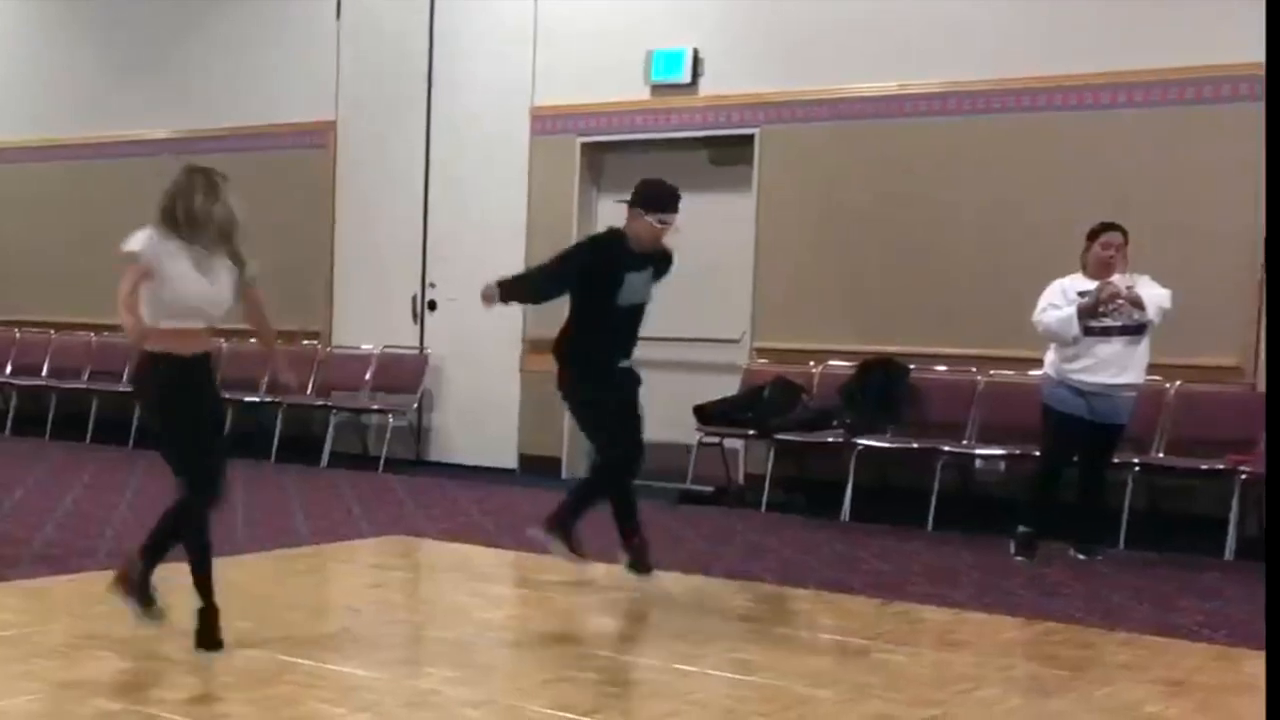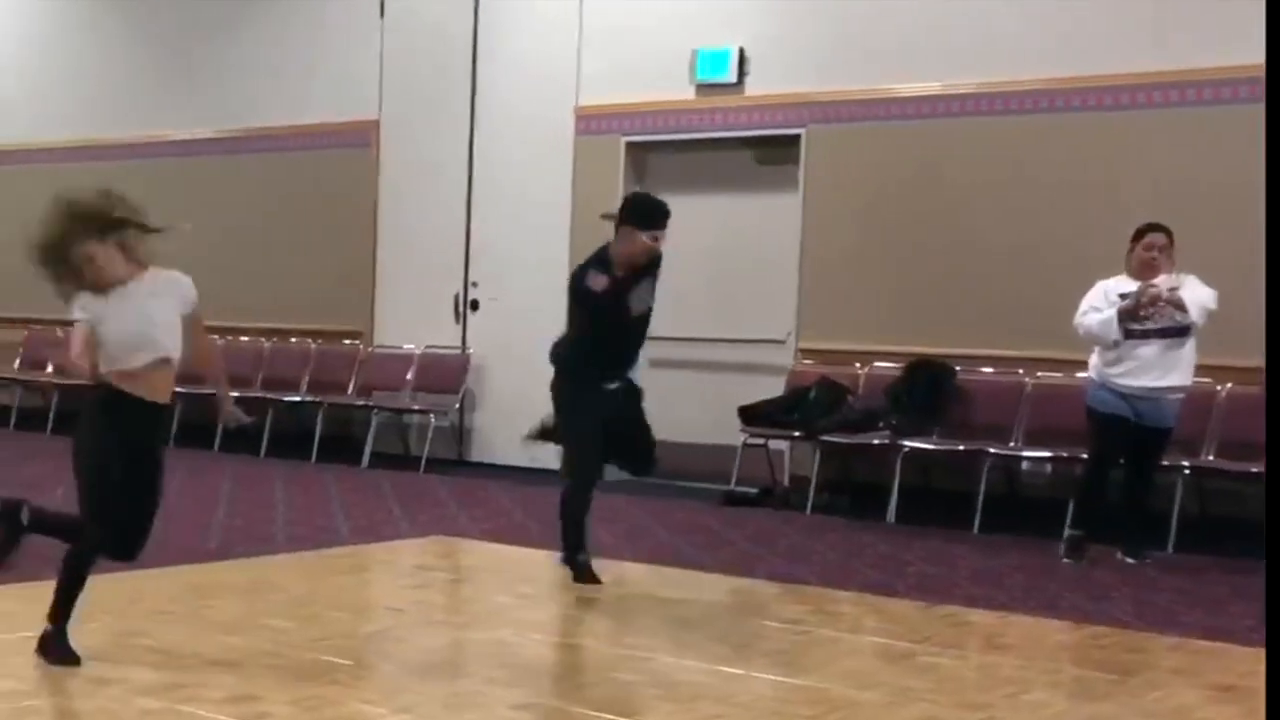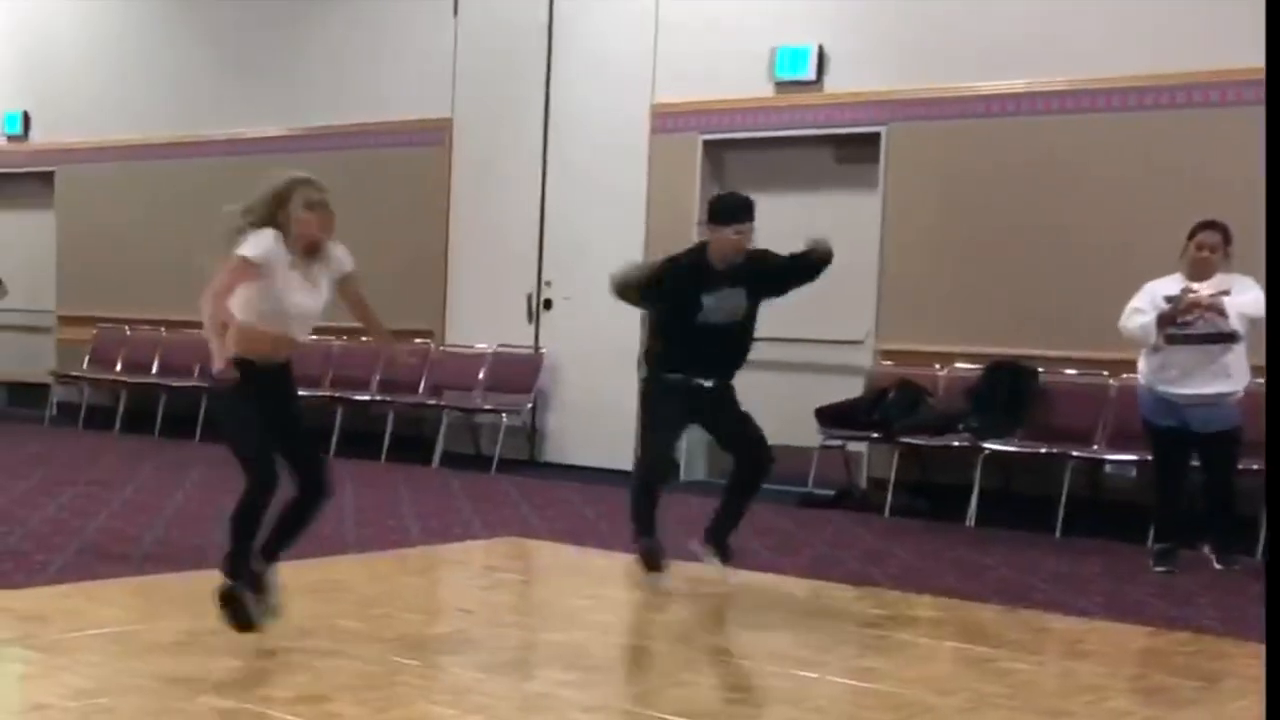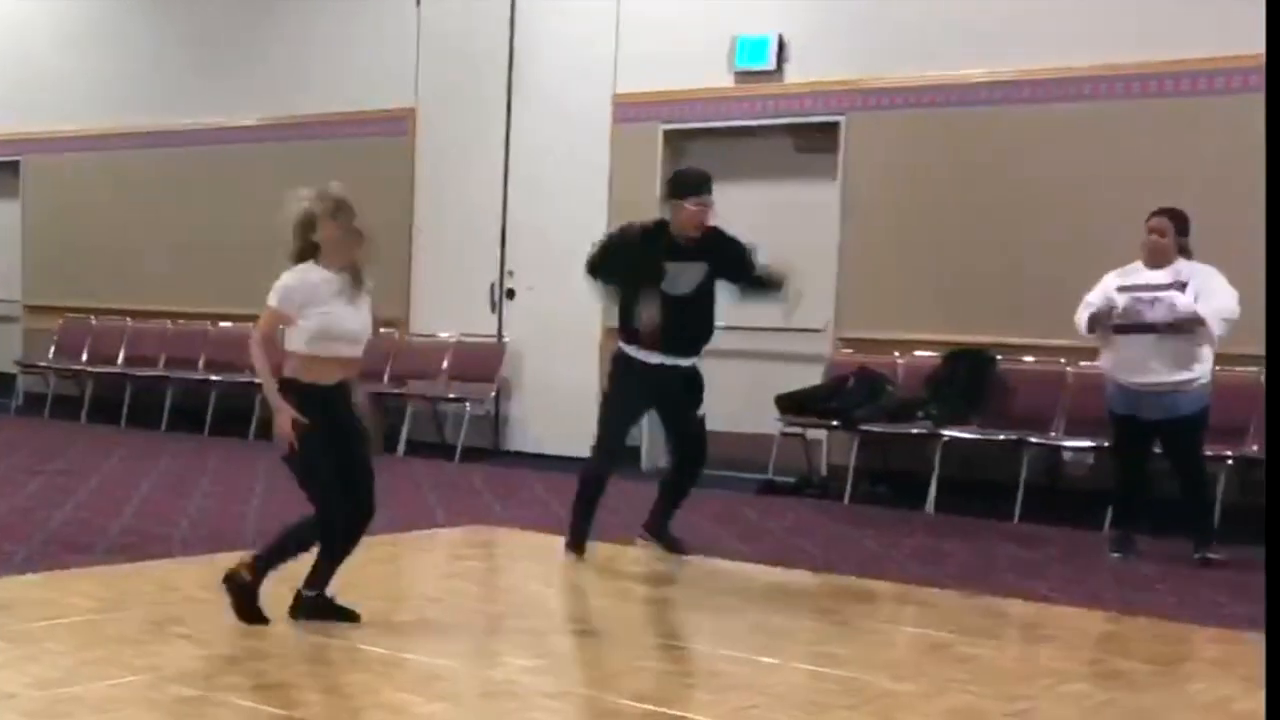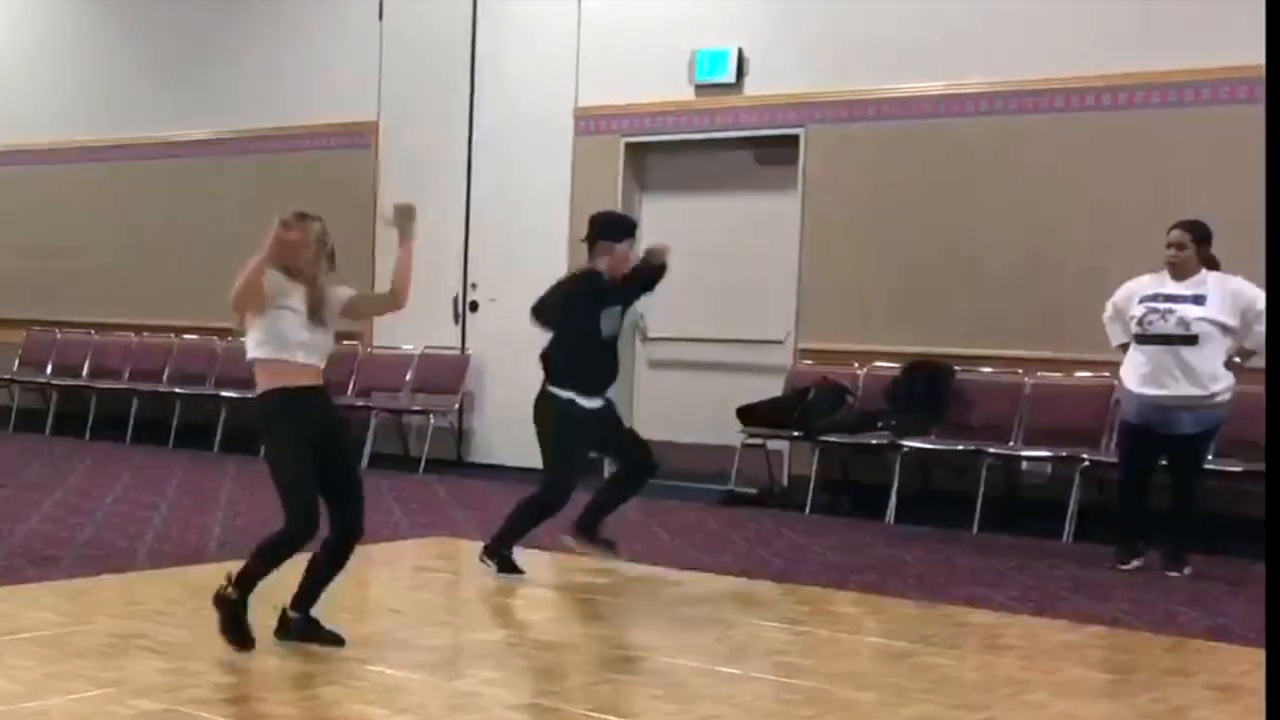
dt=0.7s
person 1, frame 1
left shoulder: (228, 254)
right shoulder: (153, 243)
left elbow: (254, 309)
right elbow: (125, 295)
left wrist: (278, 361)
right wrist: (137, 325)
left hip: (199, 375)
right hip: (159, 374)
left knee: (208, 490)
right knee: (199, 489)
left ankle: (140, 566)
right ankle: (205, 606)
person 1, frame 2
left shoulder: (175, 284)
right shoulder: (90, 298)
left elbow: (200, 345)
right elbow: (83, 365)
left wrist: (224, 396)
right wrist: (82, 360)
left hip: (151, 421)
right hip: (107, 414)
left knee: (126, 540)
right knee: (97, 531)
right ankle: (54, 630)
person 1, frame 3
left shoulder: (332, 256)
right shoulder: (264, 244)
left elbow: (359, 307)
right elbow: (213, 298)
left wrist: (393, 342)
right wrist: (218, 351)
left hip: (278, 381)
right hip: (246, 382)
left knee: (315, 485)
right knee: (262, 485)
left ankle: (251, 572)
right ankle: (239, 579)
person 1, frame 4
left shoulder: (355, 278)
right shoulder: (298, 282)
right elbow: (258, 345)
left wrist: (360, 402)
right wrist: (278, 407)
left hip: (339, 401)
right hip: (301, 402)
left knee: (359, 506)
right knee: (331, 510)
left ankle: (311, 594)
right ankle: (247, 575)
person 1, frame 5
left shoulder: (329, 297)
right shoulder: (267, 285)
left elbow: (395, 299)
right elbow: (241, 302)
left wrist: (404, 234)
right wrist: (272, 246)
left hip: (323, 413)
right hip: (281, 415)
left knee: (349, 525)
right knee: (303, 524)
left ankle: (297, 614)
right ankle: (234, 594)
person 2, frame 1
left shoulder: (652, 255)
right shoulder: (596, 251)
right elbow: (549, 277)
right wrist: (505, 289)
left hip: (616, 370)
right hip: (585, 373)
left knee: (627, 454)
right knee: (620, 453)
left ankle: (560, 524)
right ankle: (632, 539)
person 2, frame 2
left shoulder: (647, 263)
right shoulder: (590, 277)
right elbow: (583, 337)
right wrist: (599, 296)
left hip: (617, 383)
right hip: (578, 386)
left knee: (642, 458)
right knee: (584, 473)
left ankle: (559, 432)
right ankle: (575, 554)
person 2, frame 3
left shoulder: (761, 269)
right shoulder: (683, 270)
left elbow: (797, 269)
right elbow: (645, 293)
left wrist: (817, 255)
right wrist: (633, 282)
left hip: (714, 387)
right hip: (669, 385)
left knee: (756, 456)
right knee: (656, 465)
left ankle: (715, 537)
right ankle: (645, 539)
person 2, frame 4
left shoulder: (715, 245)
right shoulder: (641, 241)
left elbow: (745, 272)
right elbow: (602, 267)
left wrist: (770, 281)
right wrist: (641, 298)
left hip: (683, 371)
right hip: (638, 366)
left knee: (692, 455)
right knee: (609, 450)
left ankle: (657, 526)
right ankle: (578, 533)
person 2, frame 5
left shoulder: (617, 285)
right shoulder: (576, 289)
left elbow: (641, 281)
right elbow: (545, 313)
left wrist: (654, 264)
right wrist: (597, 275)
left hip: (595, 406)
right hip: (563, 406)
left knee: (641, 464)
right knee: (558, 488)
left ankle: (587, 527)
right ankle: (497, 549)
person 3, frame 1
left shoulder: (1138, 284)
right shoulder: (1065, 287)
left elbow: (1161, 302)
right elbow: (1045, 323)
left wrist: (1129, 297)
right wrist: (1088, 306)
left hip: (1117, 396)
right hip: (1068, 391)
left knee: (1095, 470)
right knee: (1053, 463)
left ankle: (1085, 539)
right ankle: (1028, 530)
person 3, frame 2
left shoulder: (1184, 284)
right shoulder: (1107, 288)
left elbow: (1206, 301)
right elbow: (1087, 326)
left wrist: (1169, 298)
right wrist: (1128, 309)
left hip: (1162, 399)
right hip: (1112, 393)
left knee: (1142, 472)
right knee: (1100, 464)
left ankle: (1131, 541)
right ankle: (1078, 534)
person 3, frame 3
left shoulder: (1239, 285)
right shoulder: (1158, 288)
left elbow: (1252, 308)
right elbow: (1131, 326)
left wrist: (1211, 304)
right wrist: (1171, 314)
left hip: (1220, 403)
right hip: (1165, 400)
left knee: (1221, 477)
right knee: (1169, 478)
left ankle: (1219, 544)
right ankle: (1165, 545)
person 3, frame 4
left shoulder: (1200, 275)
right shoulder: (1118, 278)
left elbow: (1225, 307)
right elbow: (1084, 315)
left wrist: (1187, 320)
right wrist: (1098, 318)
left hip: (1183, 391)
right hip: (1127, 390)
left knee: (1190, 467)
right knee: (1130, 466)
left ankle: (1204, 540)
right ankle: (1123, 532)
person 3, frame 5
left shoulder: (1228, 289)
right shoulder: (1142, 287)
left elbow: (1262, 317)
right elbow: (1113, 313)
left wrist: (1237, 357)
right wrist: (1129, 351)
left hip: (1197, 406)
right hip: (1141, 401)
left knee: (1185, 483)
right knee: (1132, 475)
left ankle: (1177, 553)
right ankle: (1132, 545)
